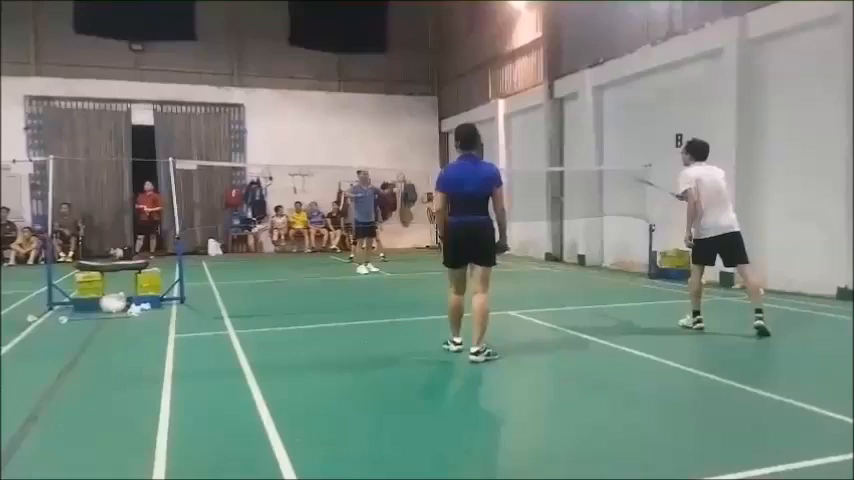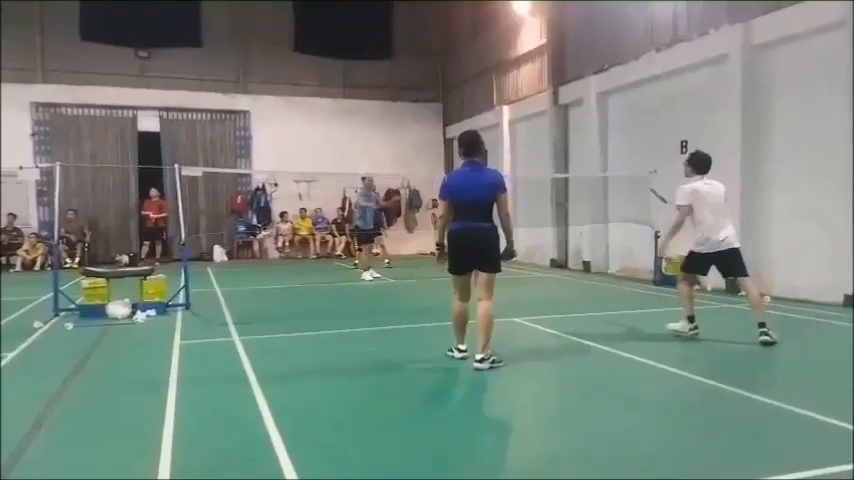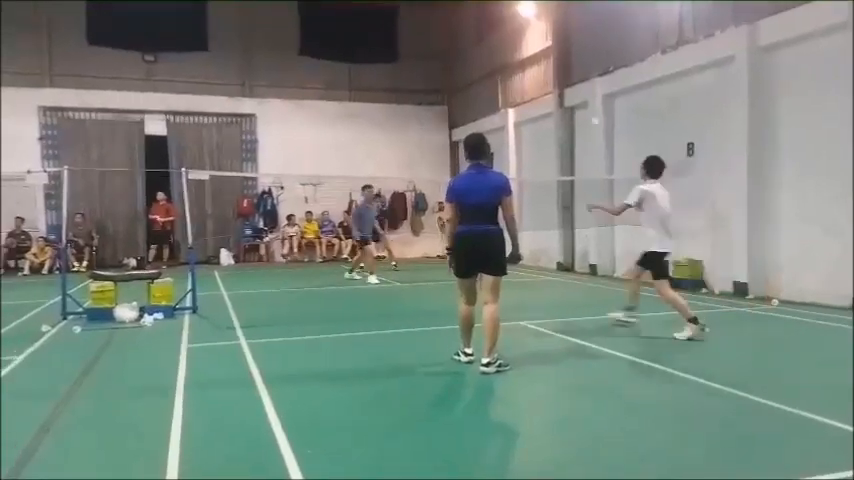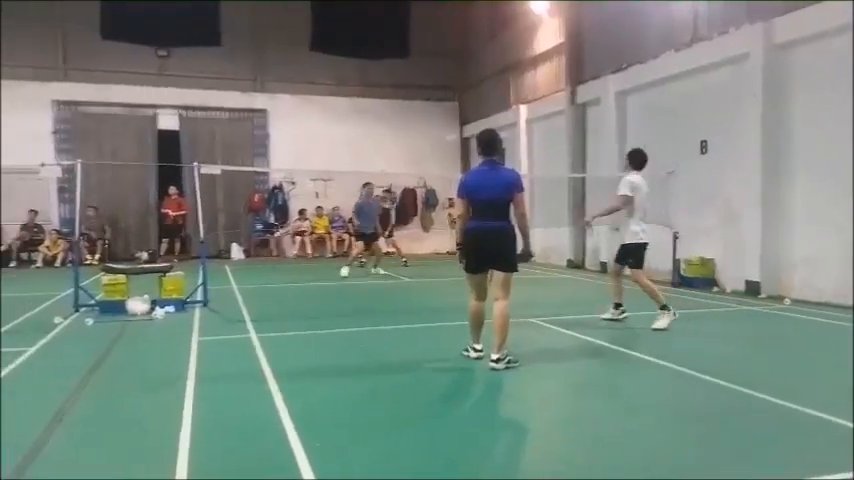
dt=0.3s
person 1, frame 1
left shoulder: (447, 172)
right shoulder: (491, 171)
left elbow: (439, 210)
right elbow: (500, 208)
left wrist: (445, 235)
right wrist: (503, 236)
left hip: (455, 232)
right hip: (482, 232)
left knee: (456, 290)
right knee: (481, 291)
left ankle: (455, 339)
right ankle: (477, 348)
person 1, frame 2
left shoulder: (450, 180)
right shoulder: (494, 178)
left elbow: (443, 216)
right elbow: (504, 214)
left wrist: (440, 244)
right wrist: (510, 243)
left hip: (458, 238)
right hip: (486, 238)
left knee: (460, 297)
right knee: (485, 298)
left ankle: (460, 347)
right ankle: (482, 355)
person 1, frame 3
left shoulder: (456, 183)
right shoulder: (500, 180)
left elbow: (450, 220)
right elbow: (509, 217)
left wrist: (450, 249)
right wrist: (515, 247)
left hip: (464, 242)
right hip: (491, 241)
left knee: (466, 300)
right knee: (491, 301)
left ankle: (466, 350)
right ankle: (488, 359)
person 1, frame 4
left shoulder: (467, 178)
right shoulder: (512, 177)
left elbow: (461, 215)
right elbow: (521, 214)
left wrist: (460, 244)
right wrist: (526, 244)
left hip: (475, 238)
right hip: (502, 238)
left knee: (477, 296)
right knee: (501, 298)
left ankle: (475, 346)
right ankle: (498, 355)
person 2, frame 1
left shoulder: (688, 174)
right shoulder: (718, 172)
left elbow: (693, 202)
left wrist: (688, 230)
left hip: (705, 231)
right hip: (730, 227)
left knee: (696, 272)
right knee: (746, 271)
left ankle: (695, 317)
right ankle: (759, 316)
person 2, frame 2
left shoulder: (686, 189)
right shoulder: (719, 187)
left elbow: (681, 219)
left wrist: (666, 240)
left hip: (704, 245)
right hip: (729, 243)
left knee: (684, 281)
right knee: (748, 285)
left ankle: (689, 323)
right ankle: (763, 329)
person 2, frame 3
left shoulder: (642, 190)
right shoulder: (663, 192)
left elbow: (617, 210)
left wrist: (598, 206)
left hip: (656, 247)
right hip: (660, 245)
left knee: (663, 289)
right knee: (636, 274)
left ankle: (694, 324)
right ankle: (629, 312)
person 2, frame 4
left shoulder: (629, 180)
right shoulder: (641, 182)
left elbow: (619, 205)
left wrist: (596, 215)
left hip: (635, 238)
right hip: (631, 237)
left knee: (638, 276)
right knee: (615, 270)
left ankle: (665, 310)
right ankle: (618, 309)
